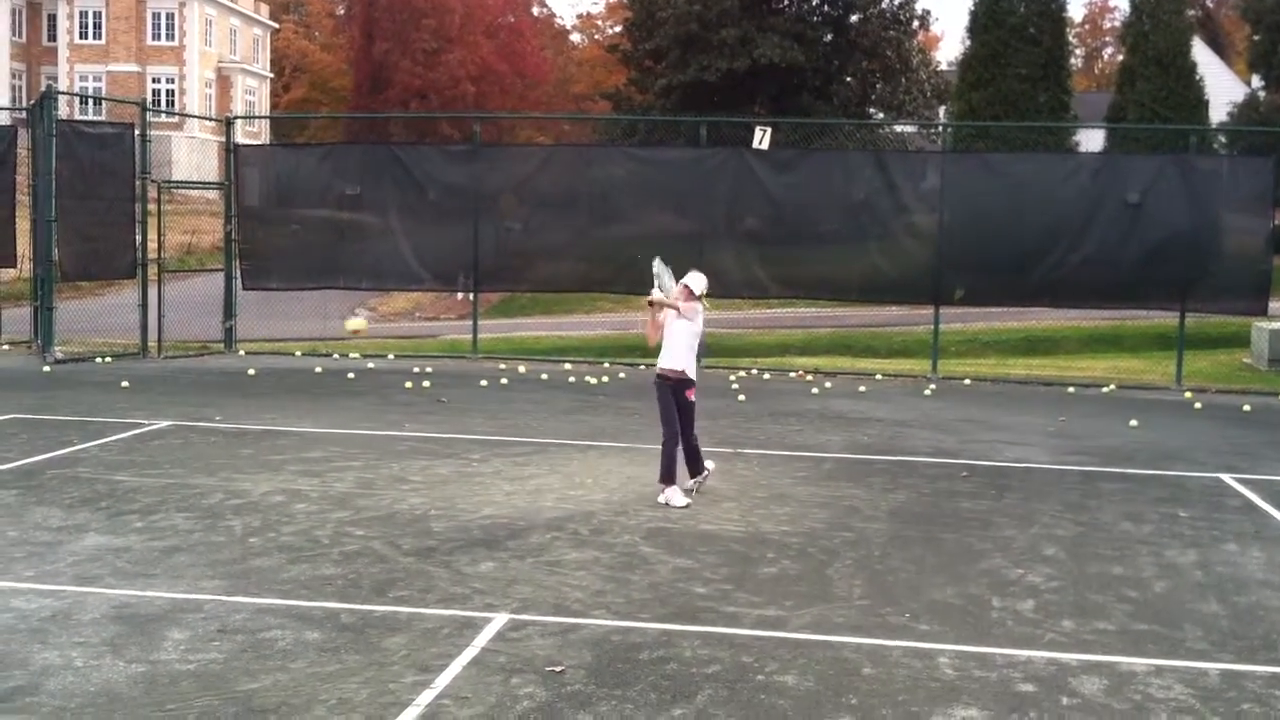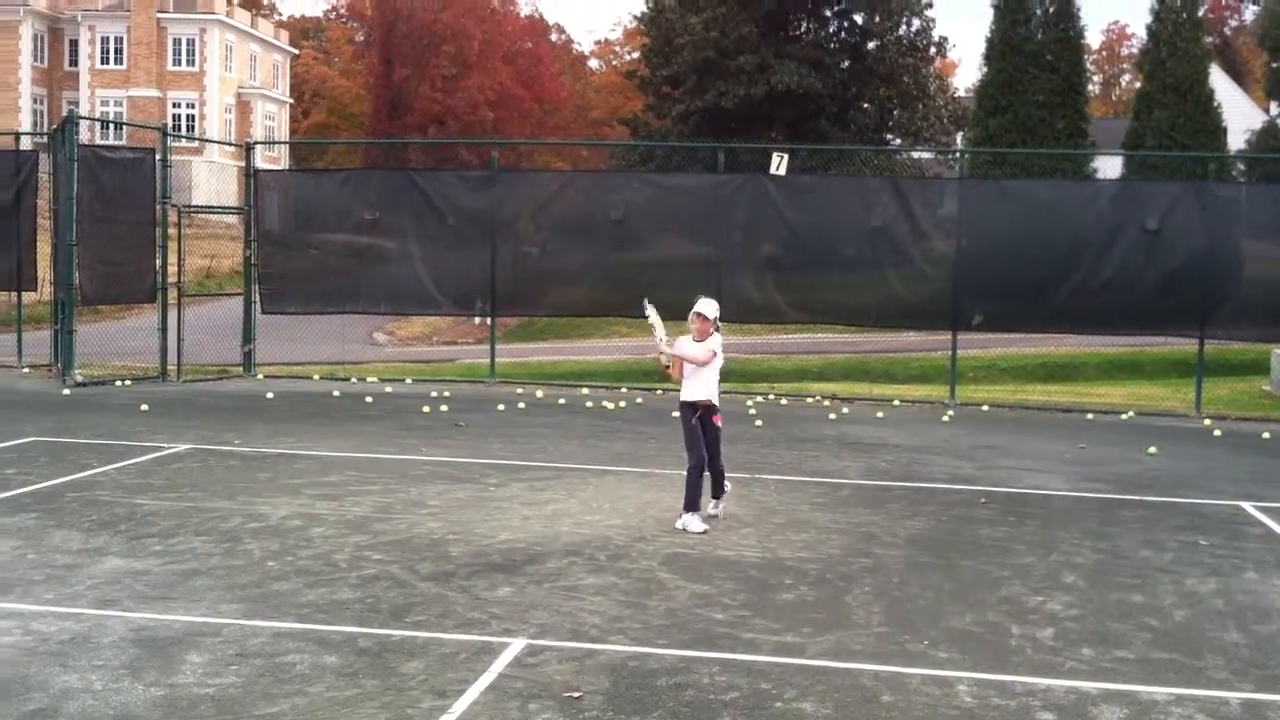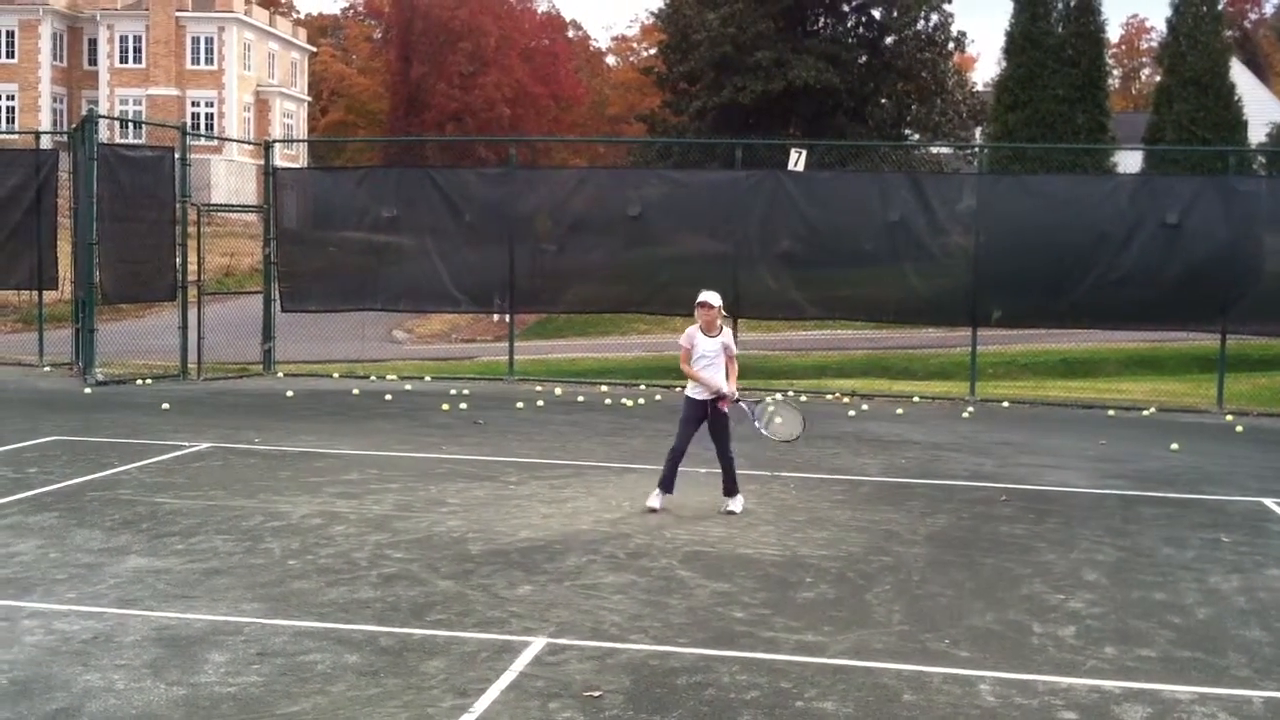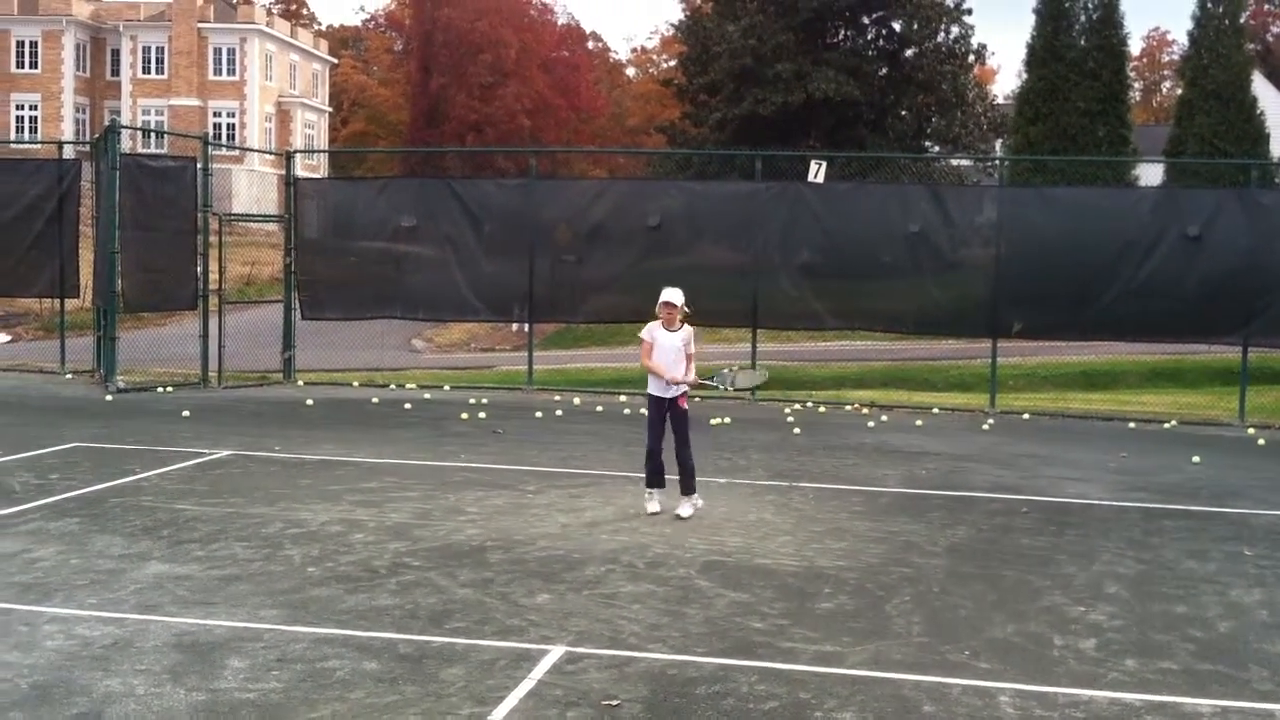
dt=0.5s
person 1, frame 1
left shoulder: (695, 309)
right shoulder: (667, 313)
left elbow: (661, 300)
right elbow: (652, 341)
left wrist: (655, 299)
right wrist: (652, 314)
left hip: (685, 380)
right hip: (664, 377)
left knee: (687, 434)
right knee: (671, 434)
left ankle: (699, 471)
right ankle: (669, 488)
person 1, frame 2
left shoulder: (715, 339)
right shoulder: (682, 342)
left elbow: (702, 359)
right elbow: (677, 376)
left wrist: (673, 353)
right wrist: (668, 363)
left hip: (709, 406)
right hip: (689, 405)
left knee: (714, 460)
right knee: (697, 460)
left ankle: (719, 493)
right ankle: (689, 514)
person 1, frame 3
left shoulder: (726, 335)
right shoulder: (691, 333)
left elbow: (732, 363)
right elbow: (684, 366)
left wrist: (732, 386)
right wrist: (708, 382)
left hip: (718, 400)
right hip: (695, 398)
left knee: (724, 451)
right knee: (678, 447)
left ankle: (733, 495)
right ankle: (661, 491)
person 1, frame 4
left shoulder: (687, 331)
right shoulder: (652, 328)
left elbow: (690, 361)
right elbow: (645, 361)
left wrist: (690, 375)
right wrist: (664, 374)
left hip: (678, 395)
right hip: (656, 395)
left knee: (683, 447)
right knee: (654, 446)
left ankle: (689, 497)
right ankle: (653, 492)
